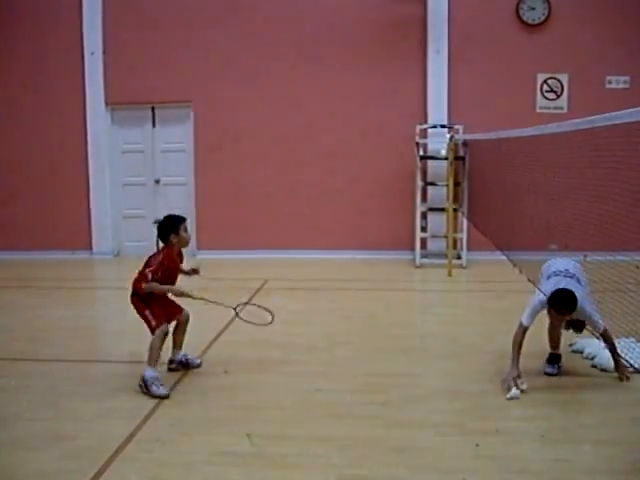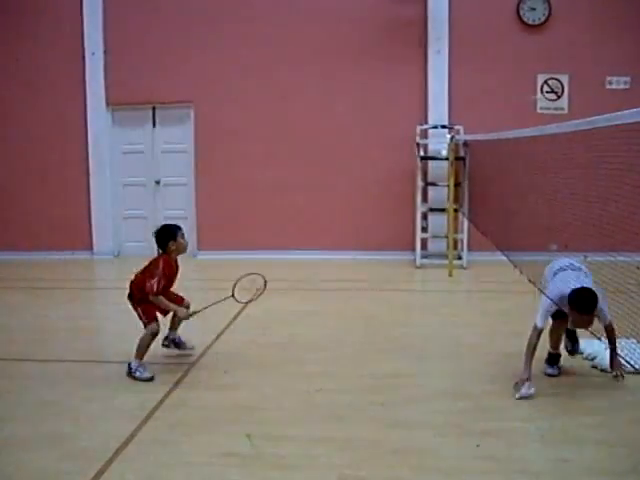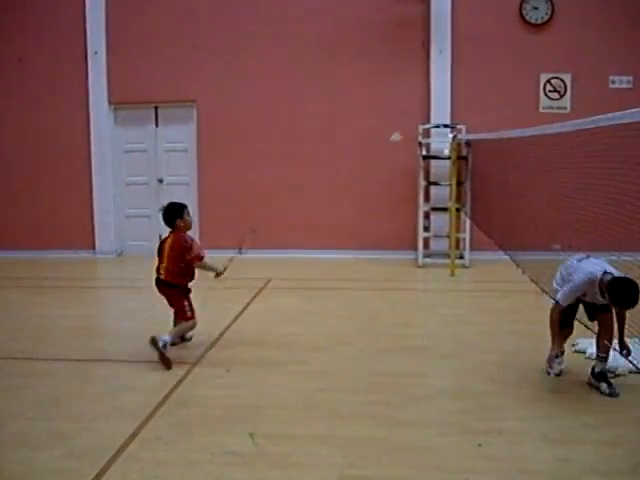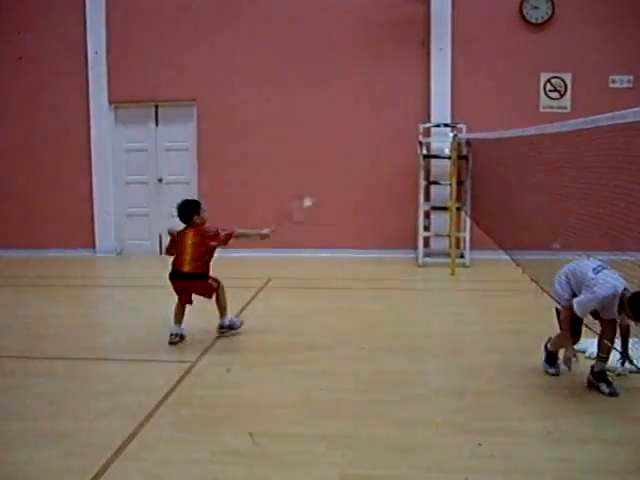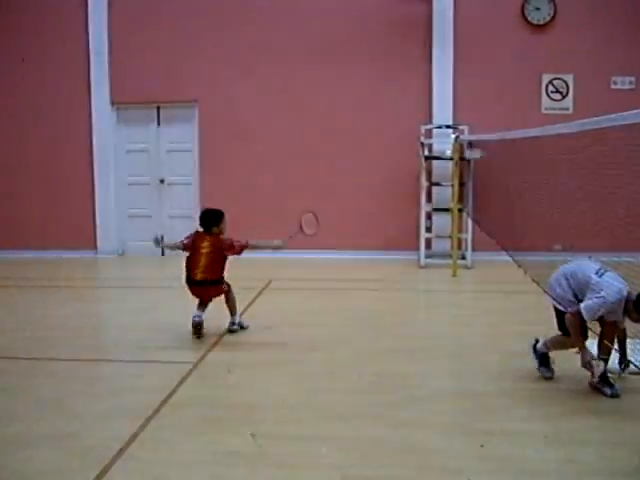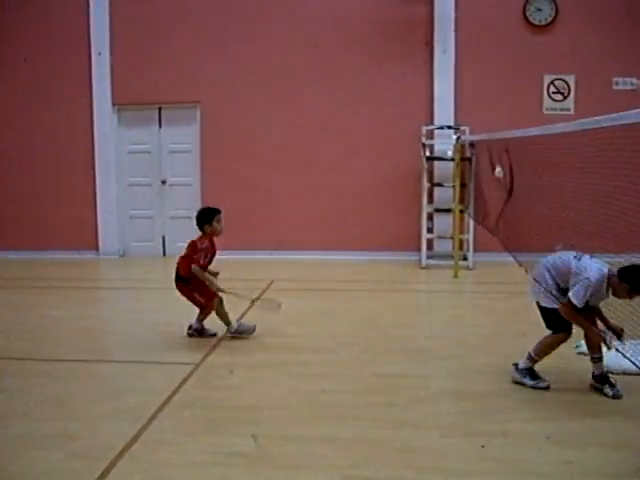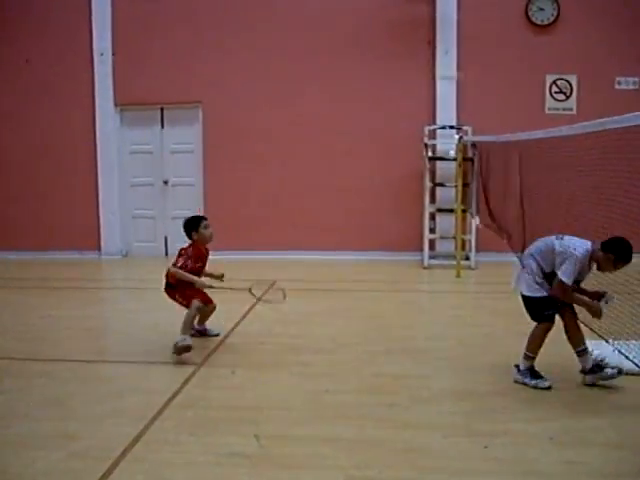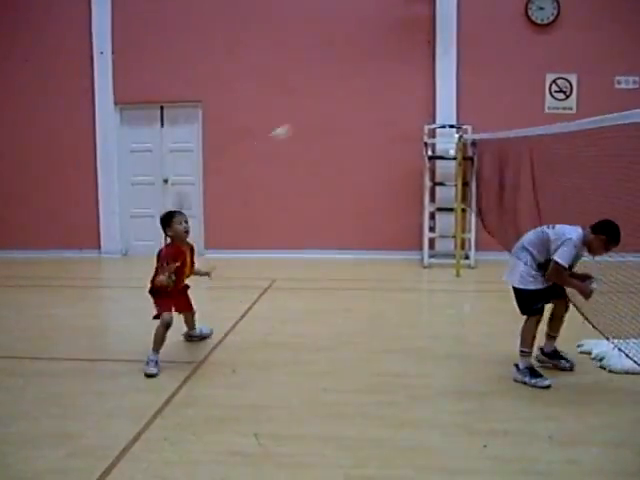
dt=0.2s
person 1, frame 1
left shoulder: (177, 253)
right shoulder: (161, 258)
right elbow: (145, 285)
left wrist: (188, 271)
right wrist: (173, 289)
left hip: (158, 295)
right hip: (143, 297)
left knee: (183, 317)
right knee: (161, 330)
left ankle: (178, 359)
right ankle: (150, 376)
person 1, frame 2
left shoulder: (171, 261)
right shoulder: (161, 266)
right elbow: (153, 295)
right wrist: (176, 309)
left hip: (153, 292)
right hip: (141, 297)
left knee: (184, 305)
right knee: (153, 328)
left ankle: (172, 338)
right ankle: (135, 366)
person 1, frame 3
left shoulder: (168, 239)
right shoulder: (185, 239)
right elbow: (197, 261)
right wrist: (216, 269)
left hip: (163, 282)
right hip: (174, 286)
left knee: (180, 307)
right knee: (190, 322)
left ankle: (177, 336)
right ankle: (162, 341)
person 1, frame 4
left shoulder: (179, 235)
right shoulder: (208, 233)
left elbow: (169, 251)
right elbow: (232, 234)
left wrist: (172, 237)
right wrist: (259, 233)
left hip: (177, 276)
right hip: (198, 277)
left knee: (182, 301)
right knee: (219, 288)
left ankle: (176, 333)
right ankle: (225, 323)
person 1, frame 5
left shoulder: (195, 237)
right shoulder: (224, 243)
left elbow: (180, 245)
right elbow: (247, 245)
left wrist: (162, 244)
right wrist: (273, 244)
left hip: (194, 283)
right hip: (211, 283)
left knee: (205, 298)
right knee: (228, 291)
left ankle: (197, 316)
right ankle: (235, 322)
person 1, frame 6
left shoulder: (202, 241)
right shoulder: (206, 244)
right elbow: (195, 268)
left wrist: (209, 274)
right wrist: (211, 282)
left hip: (186, 278)
right hip: (187, 281)
left knee: (211, 300)
right knee: (216, 301)
left ankle: (196, 327)
right ankle: (233, 328)
person 1, frame 7
left shoulder: (204, 250)
right shoulder: (191, 252)
right elbow: (173, 270)
left wrist: (213, 275)
right wrist: (195, 280)
left hip: (192, 285)
right hip: (177, 286)
left knee: (210, 306)
right knee: (196, 305)
left ankle: (198, 328)
right ankle: (182, 339)
person 1, frame 8
left shoulder: (189, 248)
right shoulder: (166, 252)
right elbow: (159, 279)
left wrist: (202, 272)
right wrist: (164, 279)
left hip: (179, 289)
right hip: (162, 291)
left knee: (189, 312)
right knee: (166, 319)
left ankle: (192, 331)
right ankle: (153, 357)
person 2, frame 1
left shoulder: (582, 306)
right shoulder: (541, 298)
left elbow: (604, 332)
right elbow: (521, 331)
left wrist: (618, 361)
right wrist: (514, 368)
left knee: (577, 327)
right knee: (556, 323)
right ankle: (554, 356)
person 2, frame 2
left shoulder: (596, 300)
right shoulder: (553, 297)
left elbow: (609, 326)
right elbow: (536, 333)
left wrist: (614, 357)
right wrist: (526, 370)
right knee: (560, 323)
left ankle: (570, 332)
right ankle: (553, 356)
person 2, frame 3
left shoulder: (622, 288)
right shoulder: (582, 280)
left elbow: (621, 311)
right elbow: (556, 308)
left wrist: (621, 340)
right wrist: (555, 345)
right hip: (567, 281)
left knee: (607, 322)
right knee: (566, 329)
left ankle: (598, 373)
right ankle: (558, 353)
person 2, frame 4
left shoulder: (627, 299)
right shoulder: (603, 295)
left elbow: (624, 325)
right elbow: (566, 312)
left wrist: (625, 350)
right wrist: (568, 347)
right hip: (567, 282)
left knee: (610, 325)
right knee: (573, 338)
left ankle: (598, 372)
right ankle: (550, 349)
person 2, frame 5
left shoulder: (626, 300)
right shoulder: (609, 299)
left elbow: (620, 328)
right elbow: (571, 317)
left wrist: (623, 355)
right wrist: (583, 350)
right hip: (564, 283)
left knee: (610, 326)
right knee: (579, 336)
left ankle: (600, 375)
right ankle: (541, 348)
person 2, frame 6
left shoulder: (607, 277)
right shoulder: (593, 280)
left elbow: (591, 304)
right elbow: (565, 308)
left wrist: (608, 324)
right wrist: (593, 331)
left hip: (564, 281)
right hip: (547, 279)
left knee: (591, 324)
right knee: (562, 332)
left ankle: (599, 375)
right ankle: (523, 369)
person 2, frame 7
left shoulder: (588, 255)
right shoulder: (577, 255)
left elbow: (568, 283)
right elbow: (559, 289)
left wrist: (590, 295)
right wrist: (587, 304)
left hip: (547, 274)
right hip: (533, 274)
left knee: (569, 316)
right knee: (546, 321)
left ankle: (590, 367)
right ankle: (524, 370)
person 2, frame 8
left shoulder: (577, 237)
right shoulder: (572, 240)
left elbow: (557, 268)
right elbow: (554, 272)
left wrist: (577, 277)
right wrist: (578, 286)
left hip: (538, 267)
right hip: (526, 266)
left knee: (562, 302)
right knee: (535, 314)
left ankle: (549, 351)
right ankle: (523, 368)
